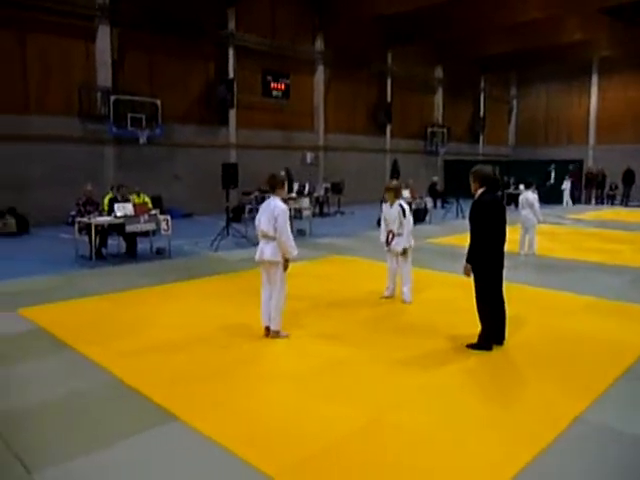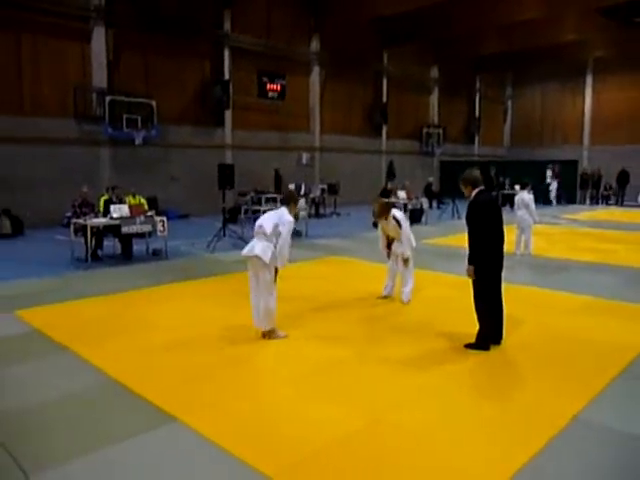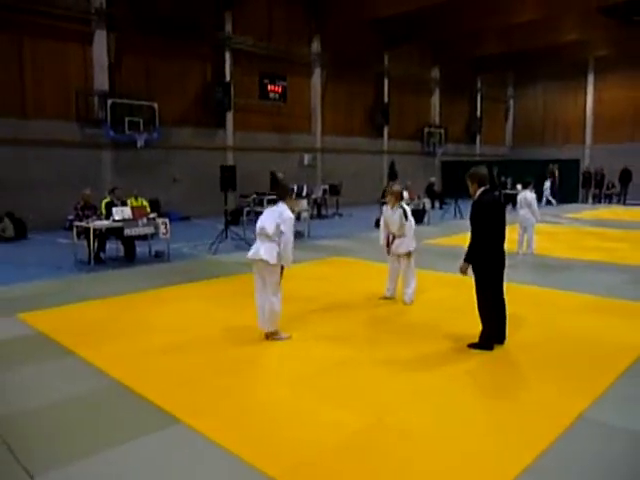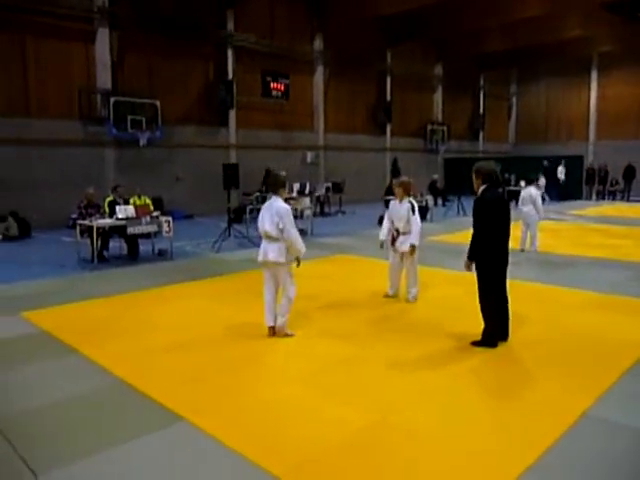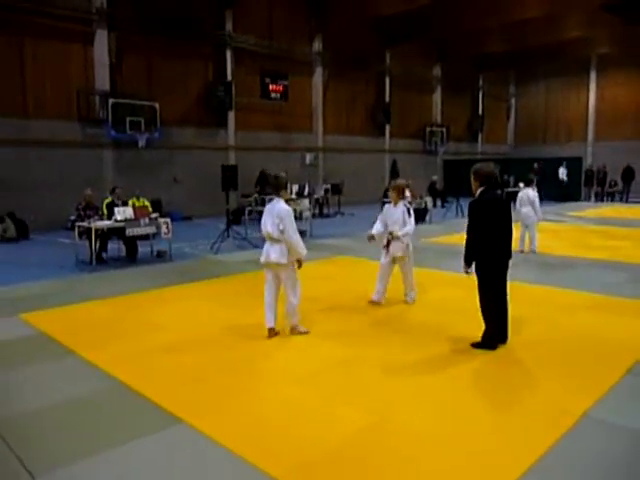
dt=0.3s
person 1, frame 1
left shoulder: (481, 202)
right shoulder: (496, 199)
left elbow: (477, 236)
left wrist: (469, 261)
left hip: (484, 259)
right hip: (496, 256)
left knee: (485, 299)
right knee: (496, 296)
left ankle: (486, 340)
right ankle: (498, 336)
person 1, frame 2
left shoulder: (476, 203)
right shoulder: (491, 199)
left elbow: (476, 236)
left wrist: (471, 262)
left hip: (483, 258)
right hip: (496, 255)
left knee: (483, 298)
right knee: (494, 295)
left ankle: (484, 339)
right ankle: (496, 335)
person 1, frame 3
left shoulder: (480, 203)
right shoulder: (495, 199)
left elbow: (477, 236)
left wrist: (467, 260)
left hip: (485, 259)
right hip: (497, 256)
left knee: (485, 299)
right knee: (496, 295)
left ankle: (487, 339)
right ankle: (498, 335)
person 1, frame 4
left shoulder: (482, 200)
right shoulder: (500, 196)
left elbow: (479, 233)
right elbow: (504, 227)
left wrist: (471, 257)
left hip: (487, 256)
right hip: (501, 253)
left knee: (488, 296)
right knee: (500, 293)
left ankle: (491, 337)
right ankle: (502, 332)
person 1, frame 5
left shoulder: (477, 203)
right shoulder: (501, 200)
left elbow: (472, 235)
right elbow: (507, 229)
left wrist: (467, 261)
right wrist: (506, 251)
left hip: (486, 258)
right hip: (501, 255)
left knee: (488, 298)
right knee: (500, 295)
left ankle: (491, 339)
right ankle: (501, 335)
person 2, frame 1
left shoulder: (264, 206)
right shoulder: (281, 208)
right elbow: (284, 235)
right wrist: (288, 256)
left hip: (263, 250)
right hip: (275, 252)
left knee: (266, 289)
right knee: (278, 291)
left ankle: (267, 327)
right ankle: (275, 329)
person 2, frame 2
left shoulder: (272, 214)
right shoulder: (288, 219)
right elbow: (283, 244)
right wrist: (278, 265)
left hip: (253, 249)
right hip: (264, 252)
left knee: (257, 292)
right knee: (267, 293)
left ankle: (263, 327)
right ankle: (269, 329)
person 2, frame 3
left shoulder: (269, 211)
right shoulder: (288, 215)
right elbow: (286, 242)
right wrist: (284, 264)
left hip: (257, 251)
right hip: (270, 253)
left knee: (261, 292)
right knee: (273, 294)
left ankle: (267, 328)
right ankle: (273, 331)
person 2, frame 4
left shoulder: (265, 207)
right shoulder: (283, 208)
right elbow: (290, 234)
right wrist: (298, 253)
left hip: (266, 250)
right hip: (279, 251)
left knee: (270, 289)
right knee: (288, 290)
left ankle: (271, 326)
right ankle: (280, 327)
person 2, frame 5
left shoulder: (268, 208)
right shoulder: (285, 209)
right elbow: (291, 235)
right wrist: (299, 255)
left hip: (269, 251)
right hip: (283, 253)
left knee: (270, 291)
right knee: (292, 290)
left ankle: (270, 327)
right ankle: (294, 326)
person 3, frame 1
left shoulder: (402, 207)
right shoulder: (385, 205)
left elbow: (408, 227)
left wrist: (405, 245)
right wrist: (385, 241)
left hip: (402, 241)
right hip: (391, 240)
left knee: (404, 268)
right knee: (392, 267)
left ankle: (406, 295)
right ankle: (390, 291)
person 3, frame 2
left shoulder: (398, 218)
right shoulder: (381, 218)
left elbow: (405, 236)
right elbow: (382, 233)
left wrist: (405, 254)
right wrist: (385, 249)
left hip: (404, 244)
right hip: (393, 243)
left knee: (405, 270)
right knee: (392, 268)
left ankle: (405, 296)
right ankle: (387, 292)
person 3, frame 3
left shoulder: (404, 210)
right shoulder: (385, 208)
left elbow: (410, 229)
right elbow: (383, 226)
left wrist: (409, 248)
right wrist: (384, 242)
left hip: (404, 242)
right hip: (393, 242)
left knee: (407, 270)
right knee: (393, 269)
left ankle: (408, 296)
right ankle: (390, 293)
person 3, frame 4
left shoulder: (411, 205)
right shoulder: (393, 204)
left elbow: (416, 225)
right elbow: (387, 221)
left wrist: (414, 243)
right wrist: (383, 237)
left hip: (407, 240)
right hip: (396, 239)
left knee: (410, 268)
right knee: (393, 266)
left ankle: (412, 294)
right ankle: (393, 291)
person 3, frame 5
left shoulder: (406, 208)
right shoulder: (387, 207)
left elbow: (410, 228)
right elbow: (381, 222)
left wrist: (398, 234)
right wrist: (374, 234)
left hip: (402, 244)
right hip: (389, 243)
left knee: (407, 273)
right knee: (383, 269)
left ankle: (410, 297)
right ankle: (378, 297)
